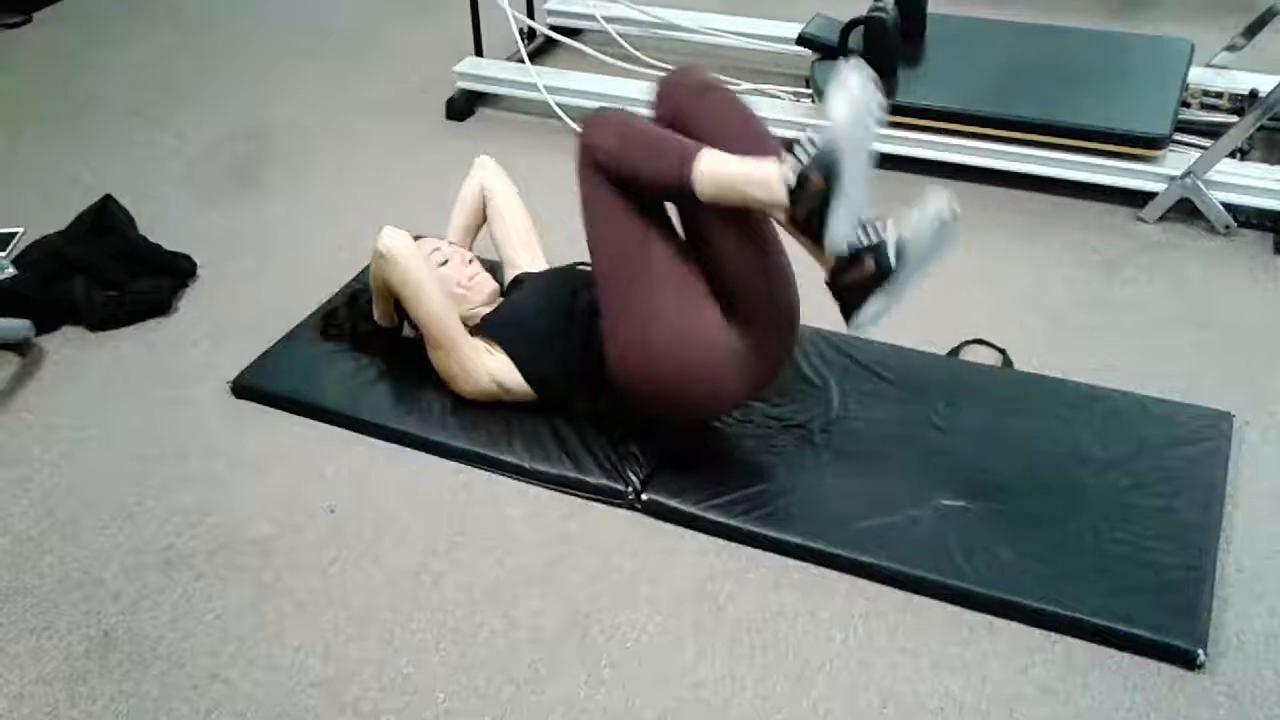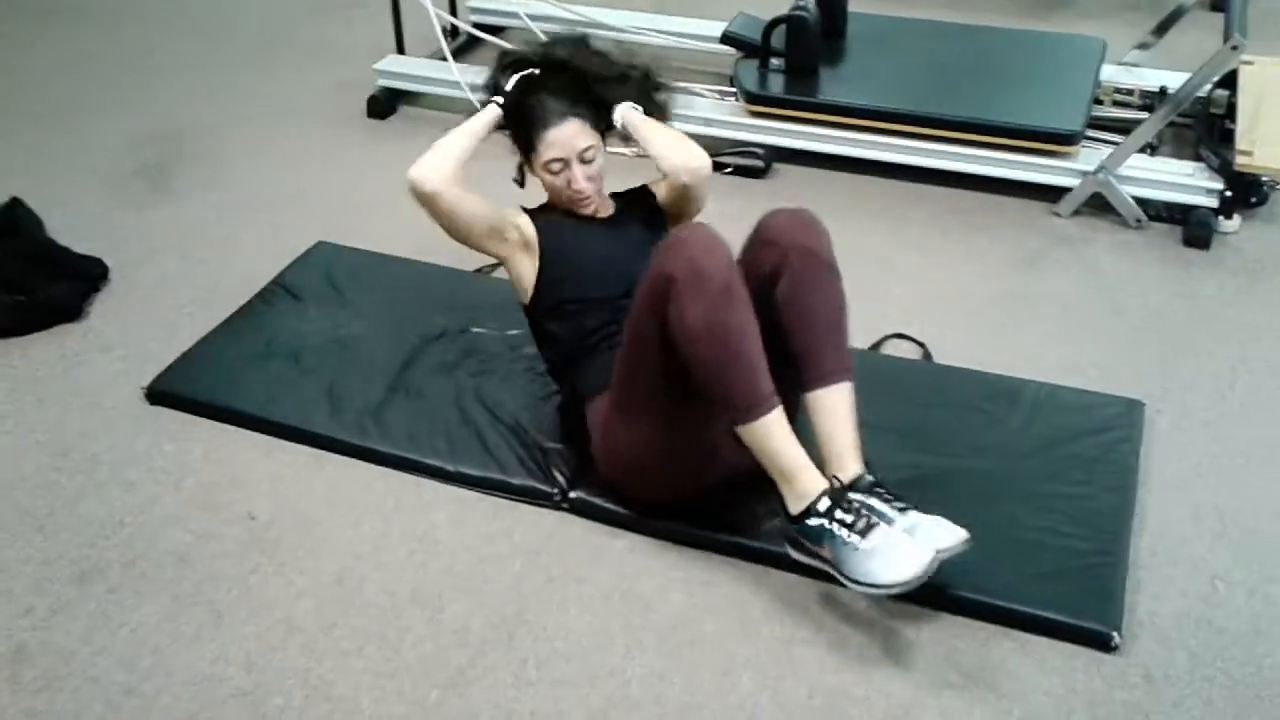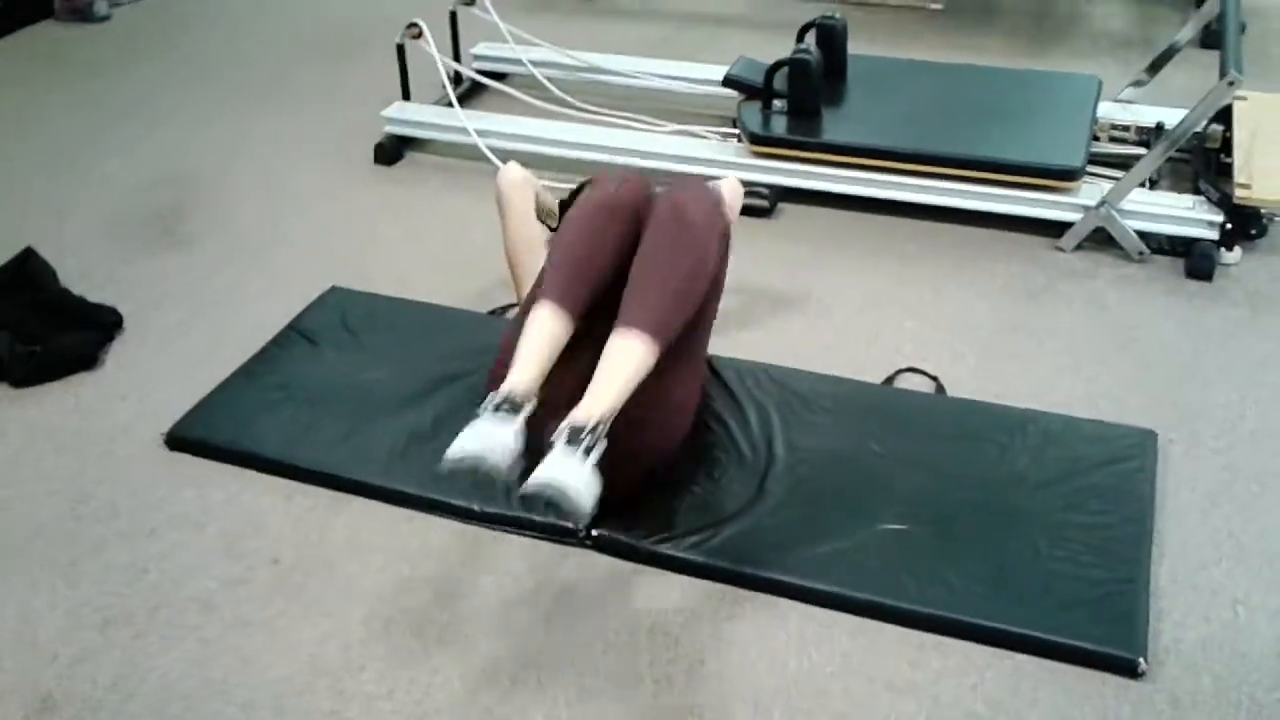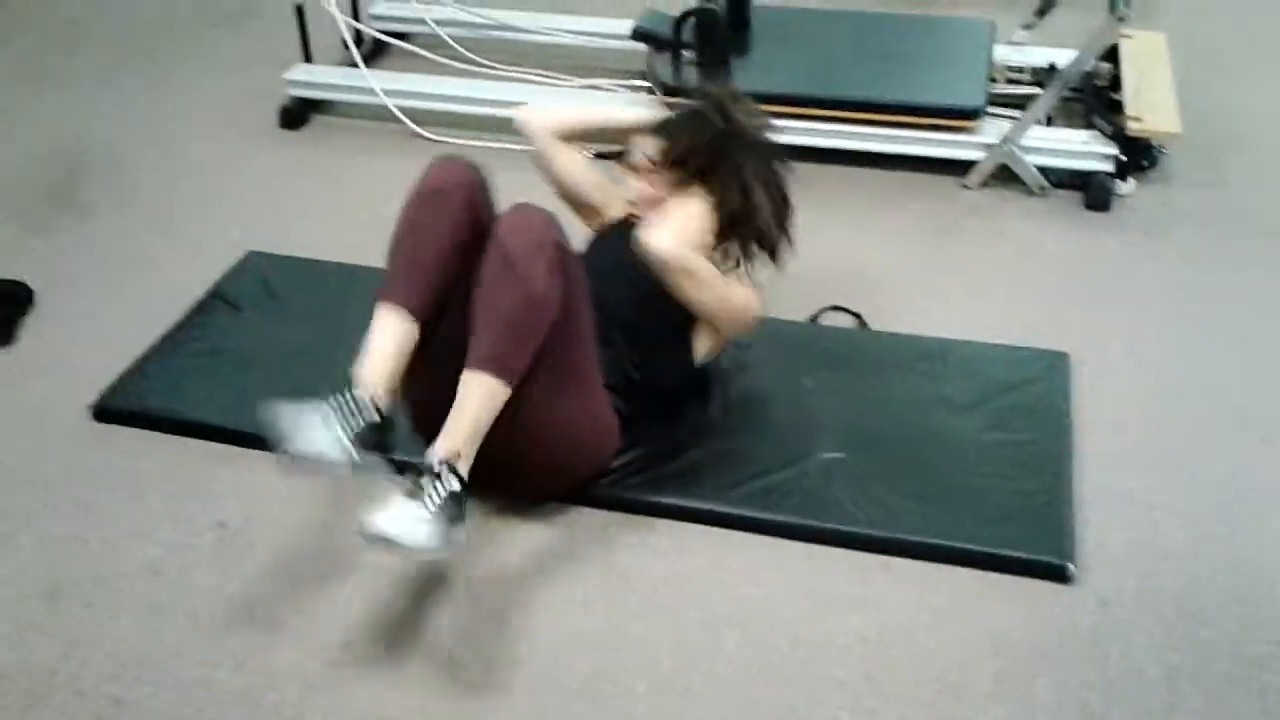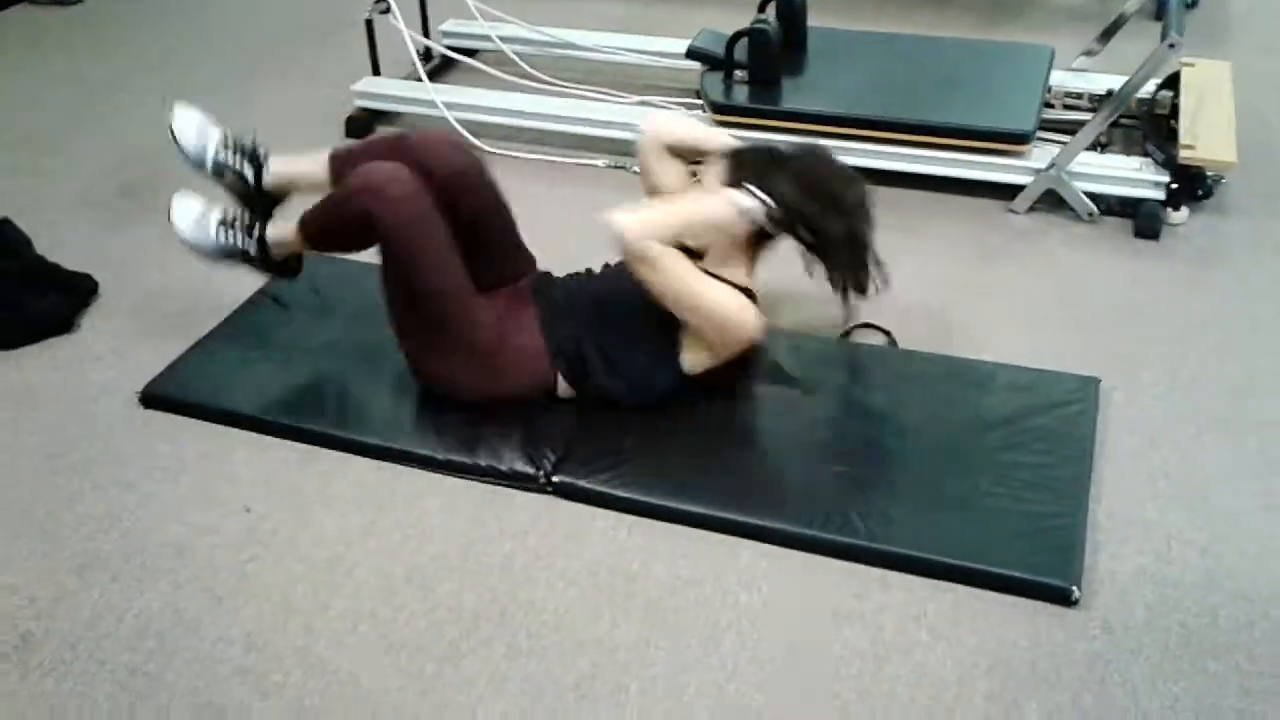
dt=0.7s
person 1, frame 1
left shoulder: (525, 288)
right shoulder: (475, 365)
left elbow: (487, 172)
right elbow: (393, 246)
left wrist: (449, 243)
right wrist: (384, 299)
left hip: (752, 329)
right hip: (685, 363)
left knee: (683, 92)
right knee: (606, 131)
left ankle: (851, 258)
right ankle: (803, 185)
person 1, frame 2
left shoulder: (655, 209)
right shoulder: (525, 236)
left elbow: (694, 171)
right elbow: (429, 181)
left wrist: (624, 111)
right wrist: (496, 111)
left hip: (740, 421)
right hip: (654, 446)
left knee: (790, 234)
right knee: (695, 256)
left ankle: (850, 485)
right ankle: (812, 506)
person 1, frame 3
right shoulder: (543, 283)
left elbow: (729, 191)
right elbow: (513, 179)
right wrist: (560, 215)
left hip: (634, 432)
right hip: (547, 407)
left knee: (693, 206)
right knee: (617, 194)
left ankle: (583, 438)
right ankle: (510, 404)
person 1, frame 4
left shoulder: (728, 302)
right shoulder: (618, 219)
left elbow: (664, 255)
right elbow: (536, 124)
left wrist: (705, 185)
right wrist: (651, 120)
left hip: (559, 440)
right hip: (464, 399)
left knee: (528, 233)
right knee: (452, 178)
left ankle: (447, 481)
right ankle: (363, 412)
person 1, frame 5
left shoulder: (733, 320)
right shoulder: (703, 245)
left elbow: (627, 227)
right elbow: (653, 131)
left wrist: (730, 202)
right wrist: (743, 160)
left hip: (493, 361)
right hip: (524, 299)
left knee: (384, 186)
right knee: (436, 153)
left ankle: (266, 244)
right ankle: (263, 176)
